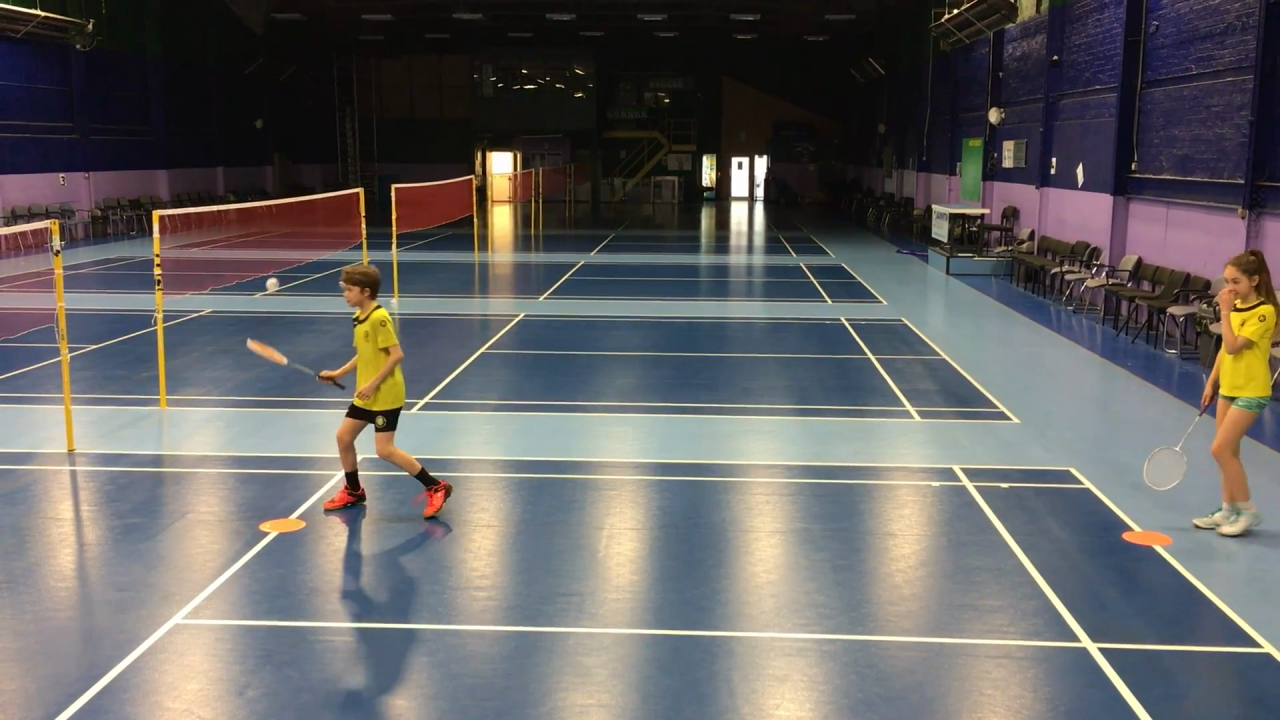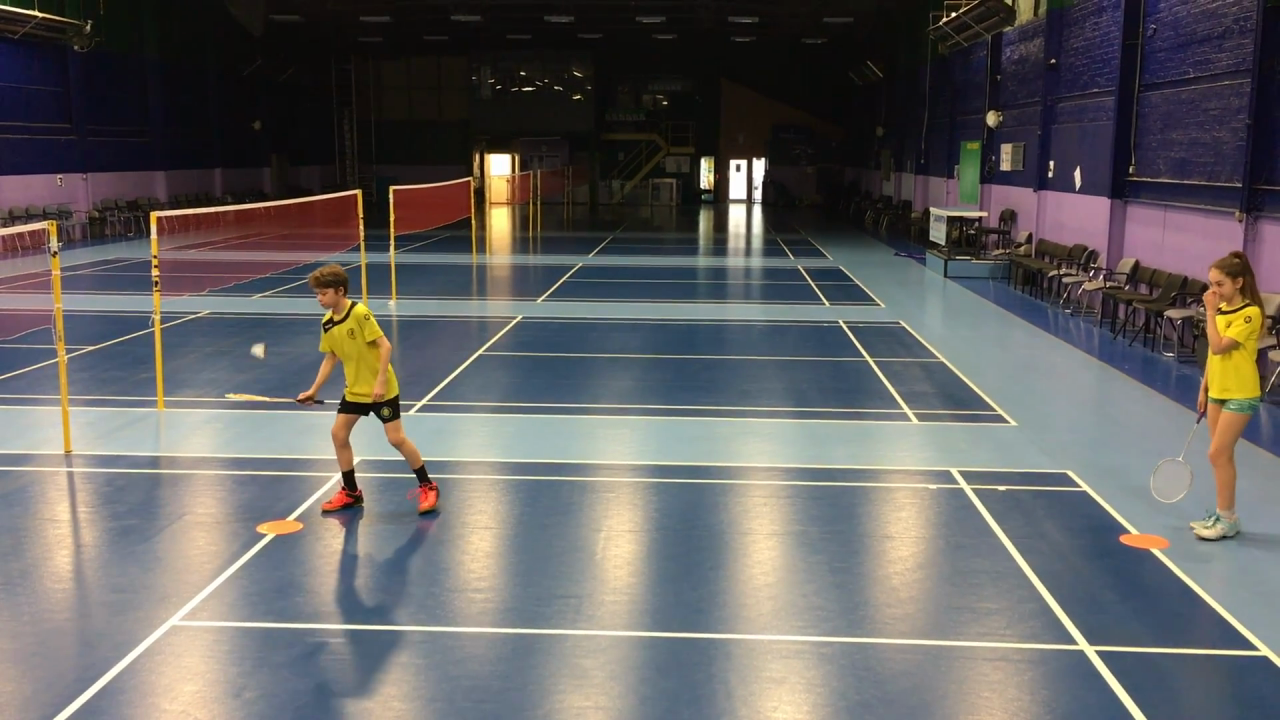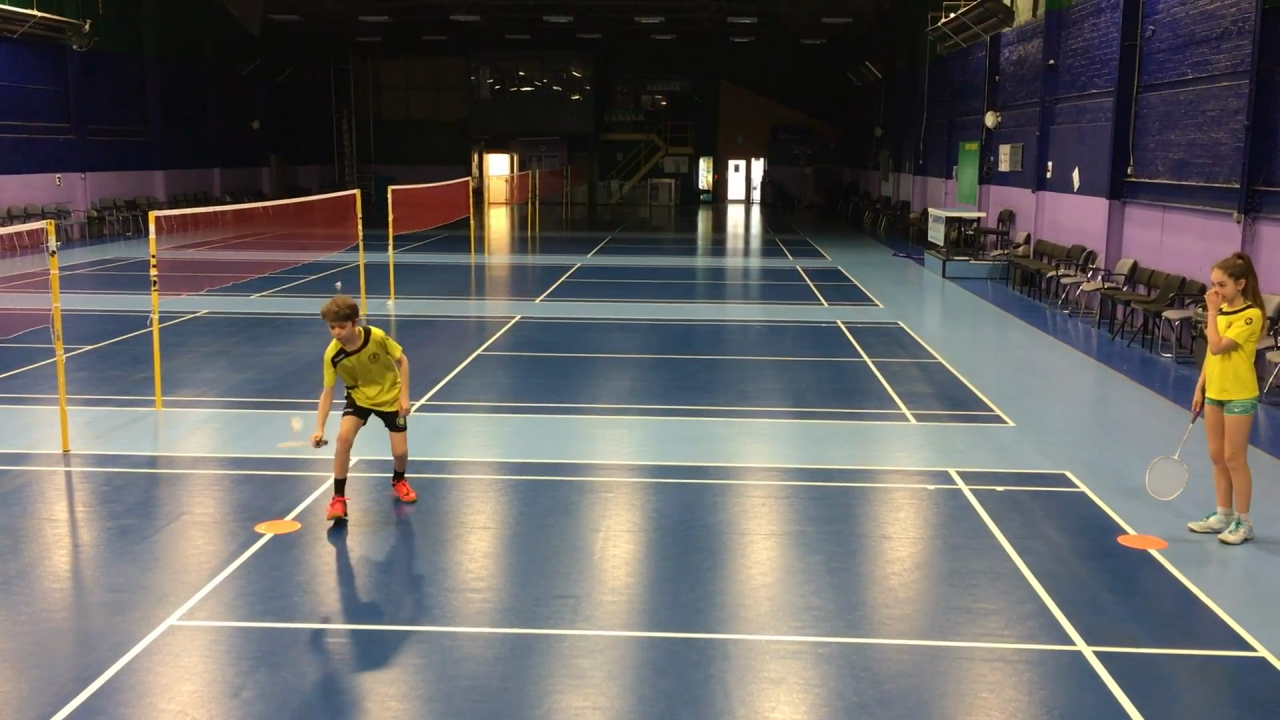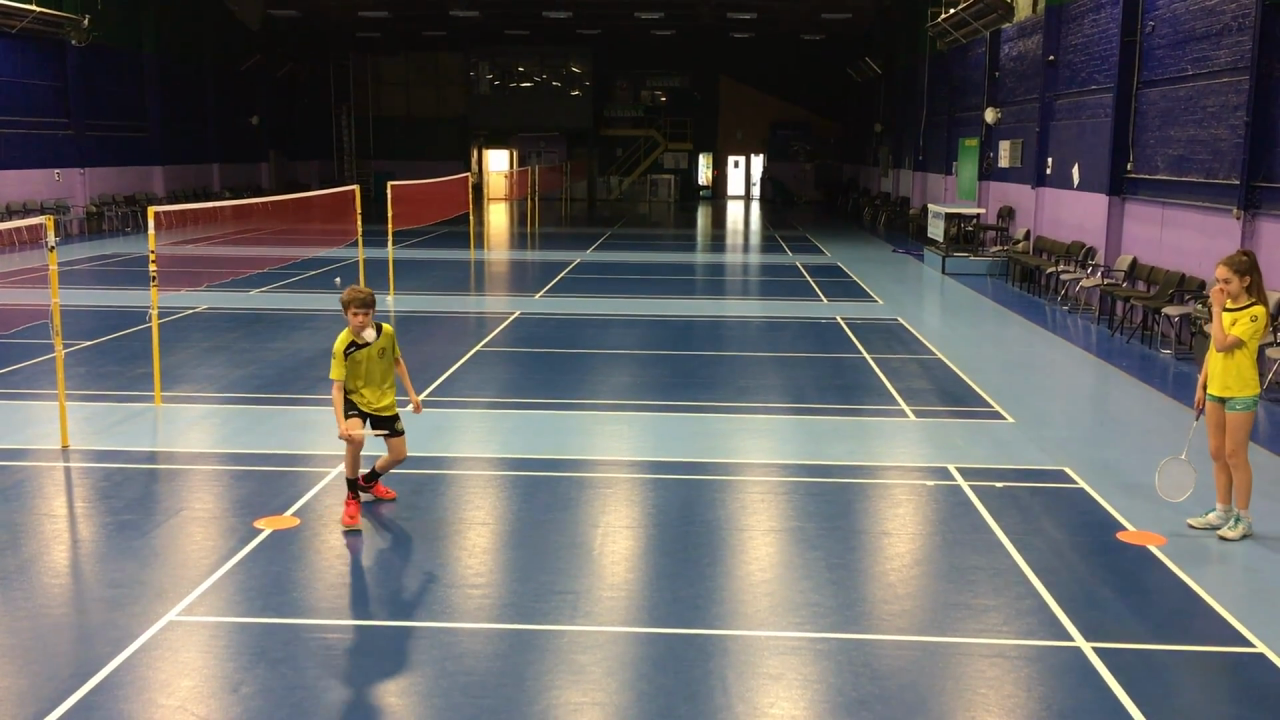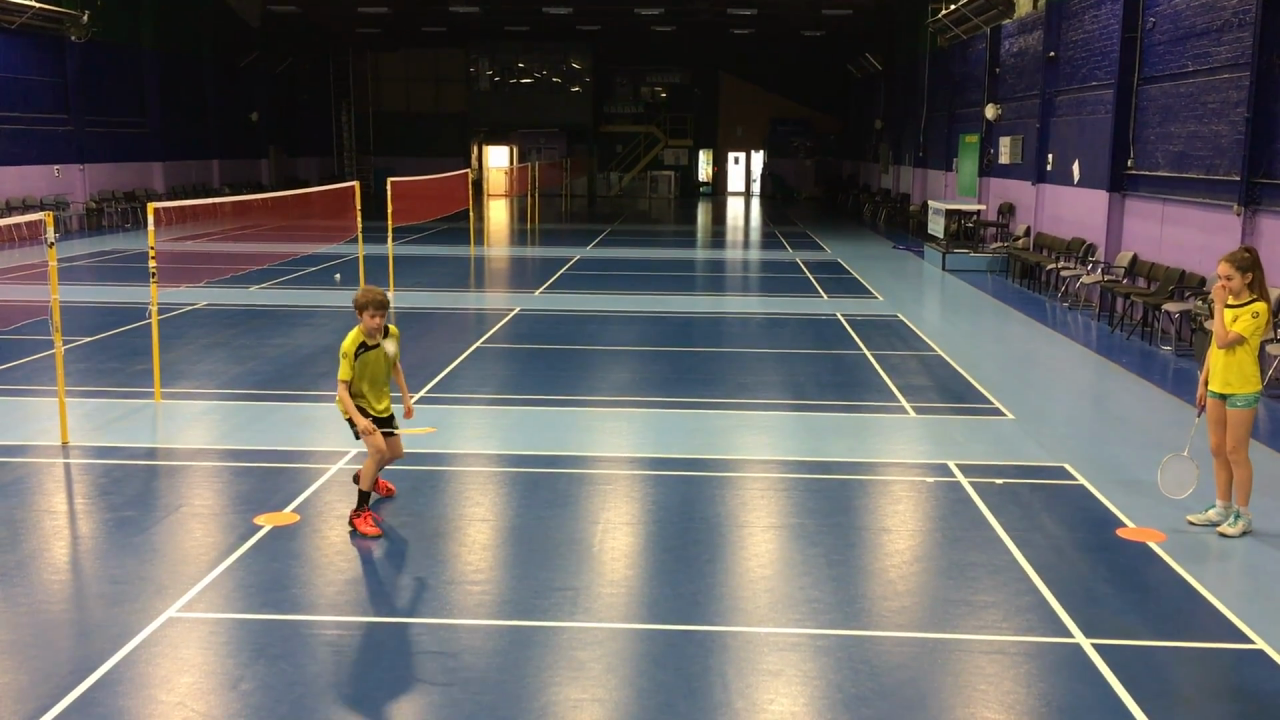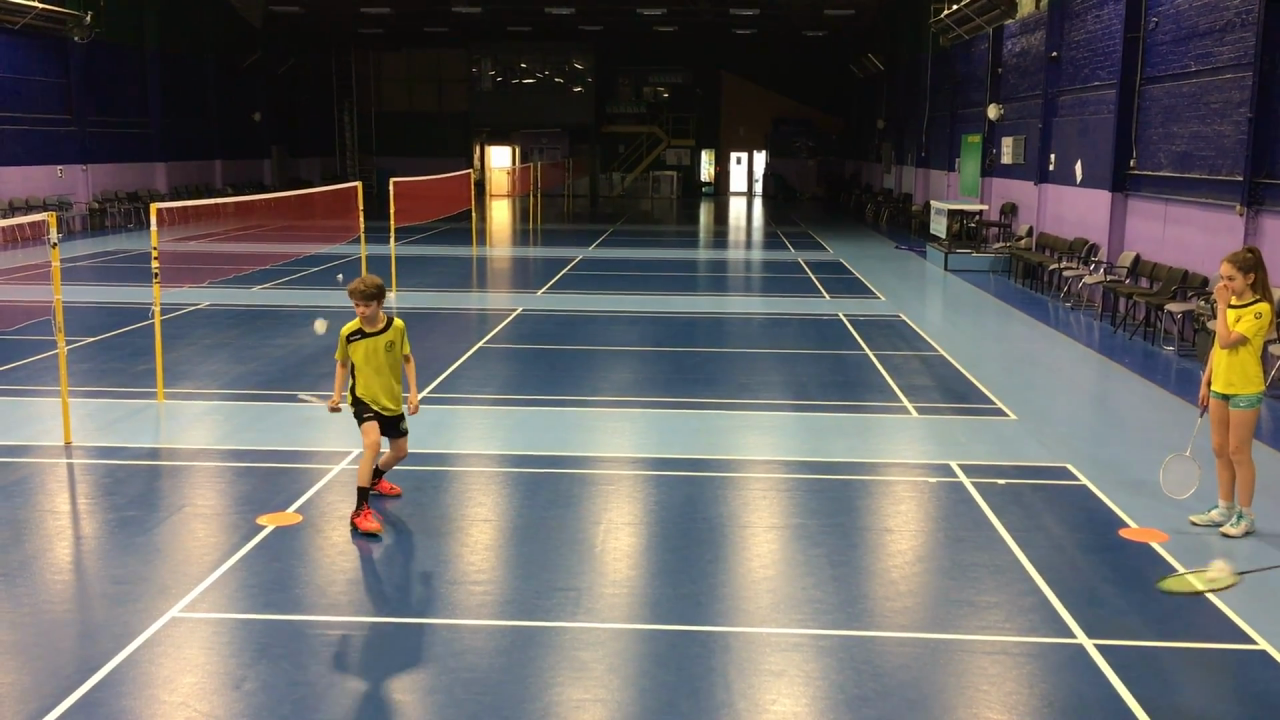
dt=0.4s
person 1, frame 1
left shoulder: (1264, 312)
right shoulder: (1235, 307)
left elbow: (1233, 346)
left wrist: (1225, 311)
right wrist: (1211, 382)
left hip: (1251, 392)
right hip: (1228, 388)
left knee: (1220, 449)
right knee: (1228, 451)
left ankle: (1247, 510)
right ankle: (1230, 511)
person 1, frame 2
left shoulder: (1250, 314)
right shoulder: (1221, 310)
left elbow: (1218, 347)
left wrist: (1210, 313)
right wrist: (1204, 388)
left hip: (1240, 394)
right hip: (1218, 391)
left knee: (1218, 453)
right knee: (1221, 455)
left ankle: (1226, 517)
right ankle: (1224, 514)
person 1, frame 3
left shoulder: (1250, 315)
right shoulder: (1220, 310)
left elbow: (1217, 347)
left wrist: (1211, 313)
right wrist: (1200, 388)
left hip: (1239, 395)
right hip: (1215, 392)
left knee: (1234, 458)
right knee: (1217, 457)
left ankle: (1243, 522)
right ankle: (1224, 514)
person 1, frame 4
left shoulder: (1255, 312)
right shoulder: (1224, 307)
left elbow: (1222, 344)
left wrist: (1216, 310)
right wrist: (1201, 385)
left hip: (1241, 392)
right hip: (1215, 389)
left knee: (1235, 455)
right knee: (1217, 453)
left ankle: (1243, 518)
right ankle: (1222, 511)
person 1, frame 5
left shoulder: (1256, 309)
right shoulder: (1226, 303)
left elbow: (1224, 341)
left wrist: (1218, 306)
right wrist: (1203, 381)
left hip: (1242, 389)
right hip: (1217, 385)
left knee: (1236, 452)
right knee: (1218, 450)
left ankle: (1242, 515)
right ankle: (1222, 507)
person 1, frame 6
left shoulder: (1259, 309)
right shoulder: (1229, 303)
left elbow: (1226, 341)
left wrist: (1221, 306)
right wrist: (1206, 382)
left hip: (1245, 390)
right hip: (1220, 386)
left knee: (1238, 452)
right knee: (1220, 450)
left ankle: (1245, 515)
right ankle: (1225, 508)
person 2, frame 1
left shoulder: (379, 317)
right shoulder: (359, 318)
left elbow: (397, 354)
left wrist: (373, 383)
right wrist: (338, 373)
left hip: (386, 396)
right hip: (365, 396)
left knee: (385, 450)
right knee: (343, 437)
left ankle: (436, 488)
right ankle: (353, 491)
person 2, frame 2
left shoulder: (360, 313)
right shoulder: (327, 323)
left elbow: (385, 346)
right elbow: (330, 358)
left wrist: (381, 382)
right wrist: (313, 390)
left hip: (381, 388)
right hip: (354, 390)
left knee: (396, 438)
right knee: (338, 434)
left ankle: (427, 486)
right ankle: (351, 492)
person 2, frame 3
left shoulder: (377, 337)
right shoulder: (332, 354)
left elbow: (402, 360)
right elbow: (327, 392)
left wrist: (404, 395)
right wrist: (320, 429)
left hip: (389, 396)
right hip: (359, 395)
left knee: (400, 451)
right knee: (344, 437)
left ankle: (399, 480)
right ankle: (339, 497)
person 2, frame 4
left shoulder: (387, 332)
right shoulder: (342, 345)
left elbow: (397, 362)
right elbow: (337, 388)
left wrist: (411, 392)
right wrist: (341, 423)
left hip: (384, 401)
right hip: (356, 399)
left knee: (398, 455)
right knee: (355, 441)
left ankle: (368, 480)
right ankle: (352, 498)
person 2, frame 5
left shoulder: (392, 334)
right shoulder: (350, 345)
right elbow: (342, 387)
left wrist: (406, 397)
right wrist: (357, 419)
left hip: (380, 401)
right hip: (356, 403)
left knee: (396, 452)
right knee: (378, 449)
left ankle: (366, 476)
right ankle: (360, 512)
person 2, frame 6
left shoulder: (397, 327)
right shoulder: (348, 332)
left elbow: (407, 359)
right elbow: (341, 364)
left wrist: (413, 392)
right wrist: (337, 394)
left hip: (392, 400)
right hip: (364, 398)
left knee: (400, 452)
right knee: (372, 443)
left ankle: (375, 478)
right ankle: (361, 511)
